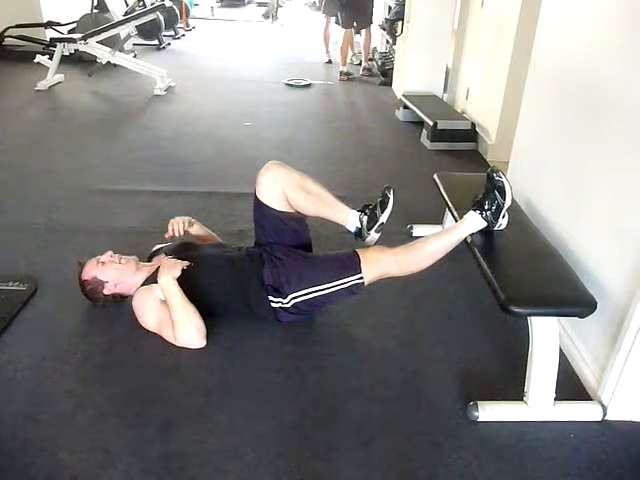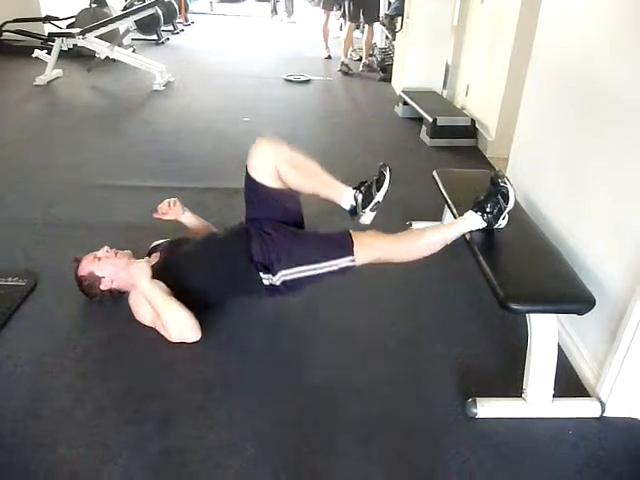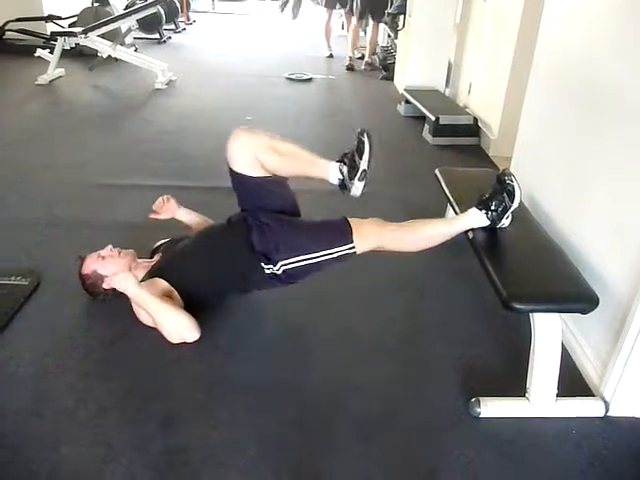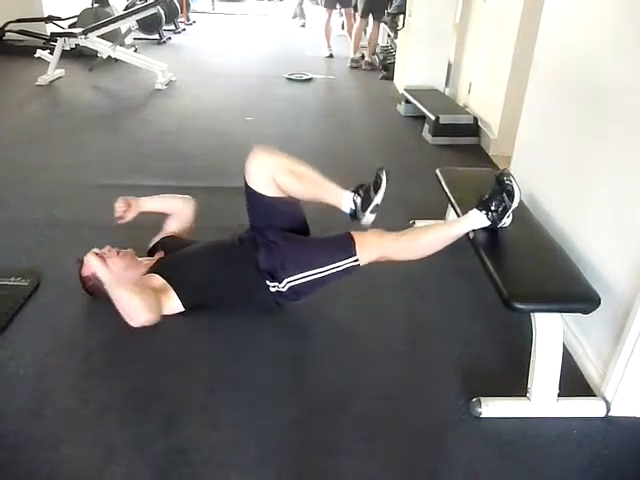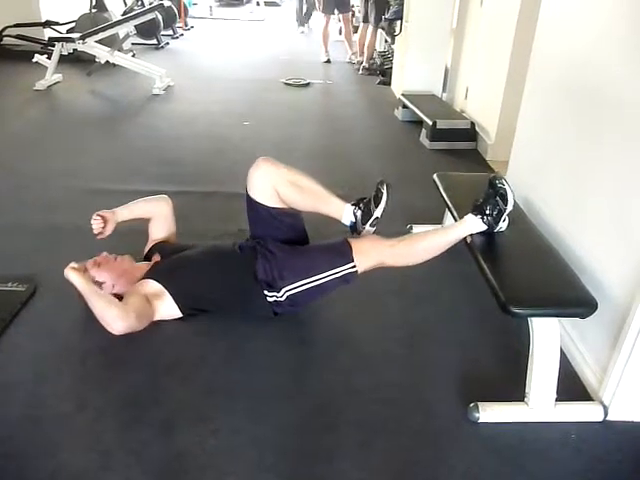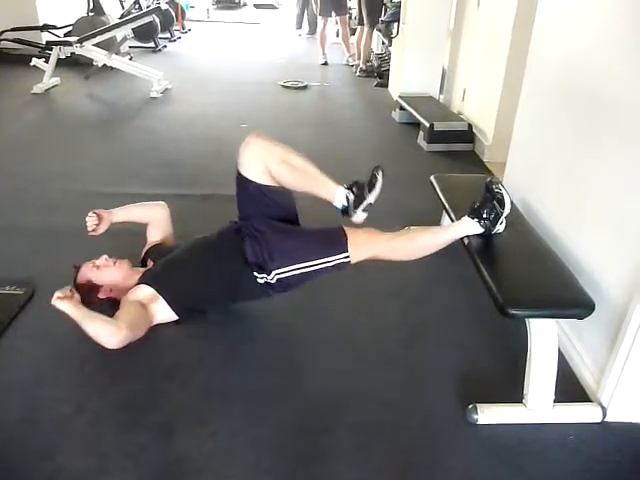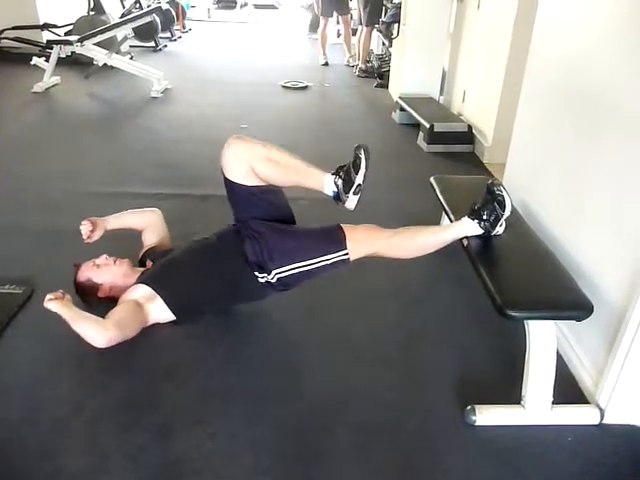
dt=0.4s
person 1, frame 1
left shoulder: (159, 254)
right shoulder: (147, 301)
right elbow: (194, 338)
left wrist: (191, 226)
right wrist: (168, 283)
left hip: (268, 255)
right hip: (278, 290)
left knee: (273, 174)
right knee: (383, 261)
left ankle: (358, 222)
right ankle: (474, 221)
person 1, frame 2
left shoulder: (156, 253)
right shoulder: (142, 299)
right elbow: (188, 332)
left wrist: (183, 214)
right wrist: (146, 285)
left hip: (260, 235)
right hip: (268, 265)
left knee: (266, 151)
right knee: (375, 246)
left ankle: (353, 200)
right ankle: (475, 218)
person 1, frame 3
left shoulder: (162, 253)
right shoulder: (147, 295)
right elbow: (186, 332)
left wrist: (179, 212)
right wrist: (133, 290)
left hip: (256, 226)
right hip: (270, 254)
left knee: (243, 142)
right knee: (373, 232)
left ankle: (339, 173)
right ankle: (478, 217)
person 1, frame 4
left shoulder: (162, 246)
right shoulder: (144, 288)
left elbow: (188, 204)
right elbow: (141, 315)
left wrist: (139, 203)
right wrist: (106, 273)
left hip: (265, 243)
right hip: (275, 273)
left knee: (263, 160)
right knee: (379, 243)
left ankle: (352, 202)
right ankle: (478, 218)
person 1, frame 5
left shoulder: (156, 254)
right shoulder: (145, 296)
left elbow: (162, 203)
right elbow: (120, 322)
left wrist: (114, 215)
right wrist: (81, 282)
left hip: (264, 250)
right hip: (274, 283)
left knee: (264, 172)
right knee: (378, 250)
left ankle: (352, 215)
right ankle: (475, 222)
person 1, frame 6
left shoulder: (152, 254)
right shoulder: (137, 302)
left elbow: (160, 209)
right elbow: (116, 336)
left wrist: (110, 215)
right wrist: (71, 307)
left hip: (254, 235)
right hip: (264, 263)
left knee: (256, 148)
right knee: (372, 242)
left ankle: (344, 199)
right ankle: (471, 225)
person 1, frame 7
left shoulder: (151, 257)
right shoulder: (138, 301)
left elbow: (153, 216)
right elbow: (104, 335)
left wrist: (103, 223)
right wrist: (63, 308)
left hip: (254, 235)
right hip: (265, 262)
left knee: (238, 151)
right knee: (370, 238)
left ankle: (335, 185)
right ankle: (470, 226)
